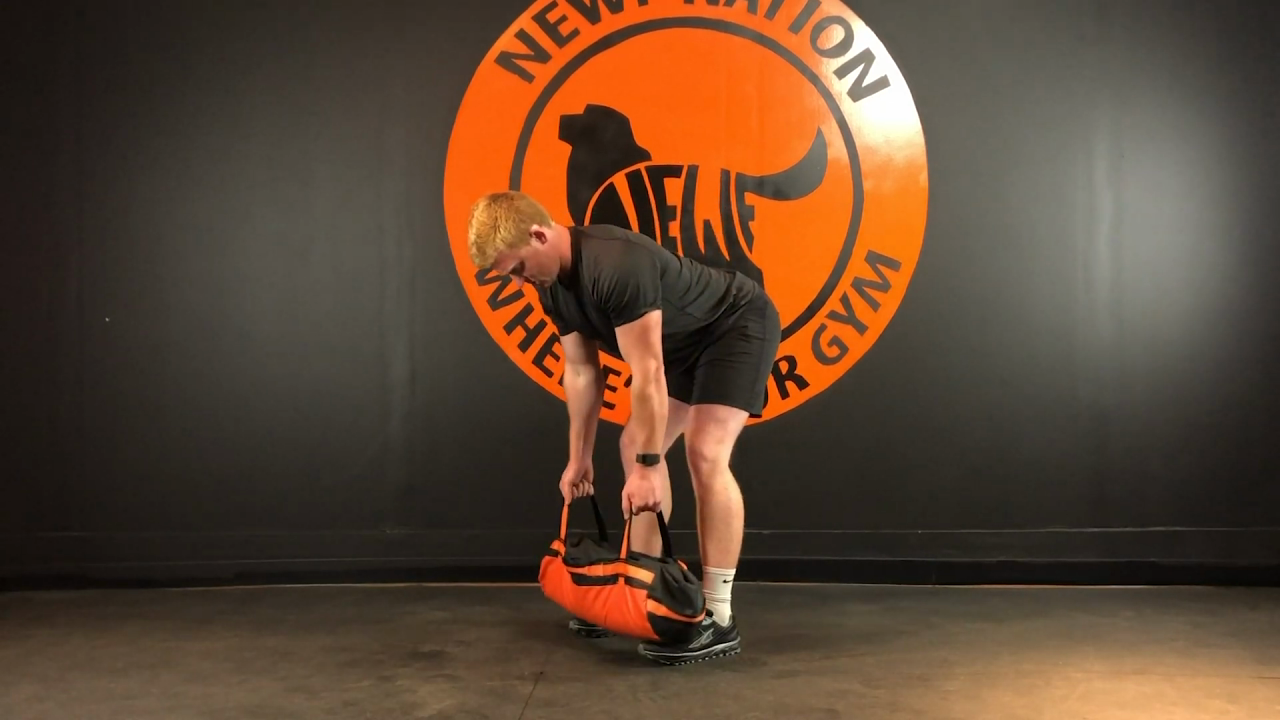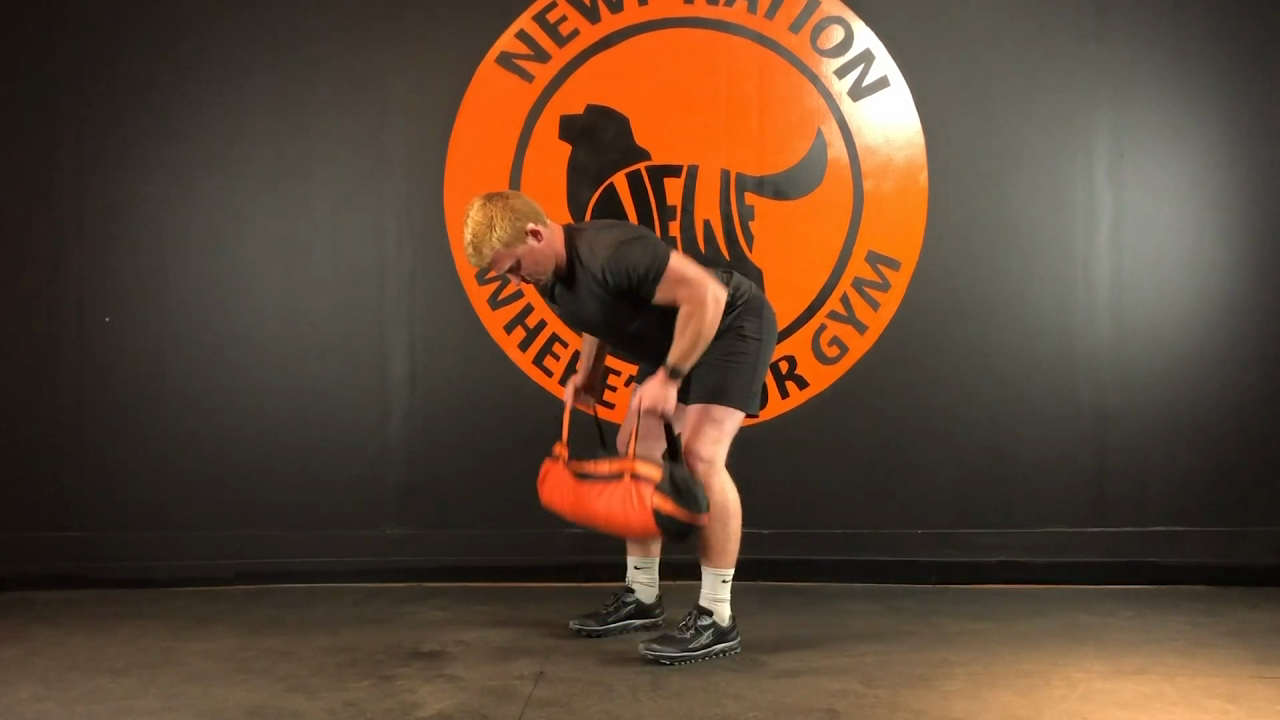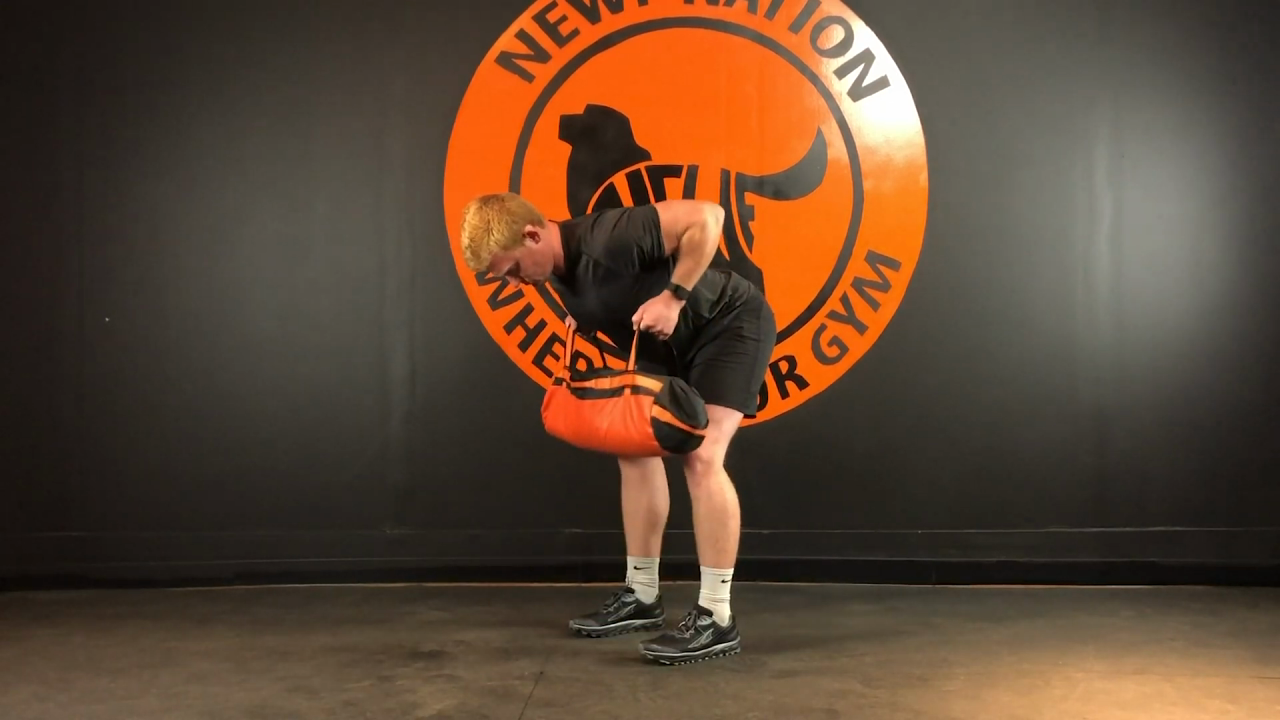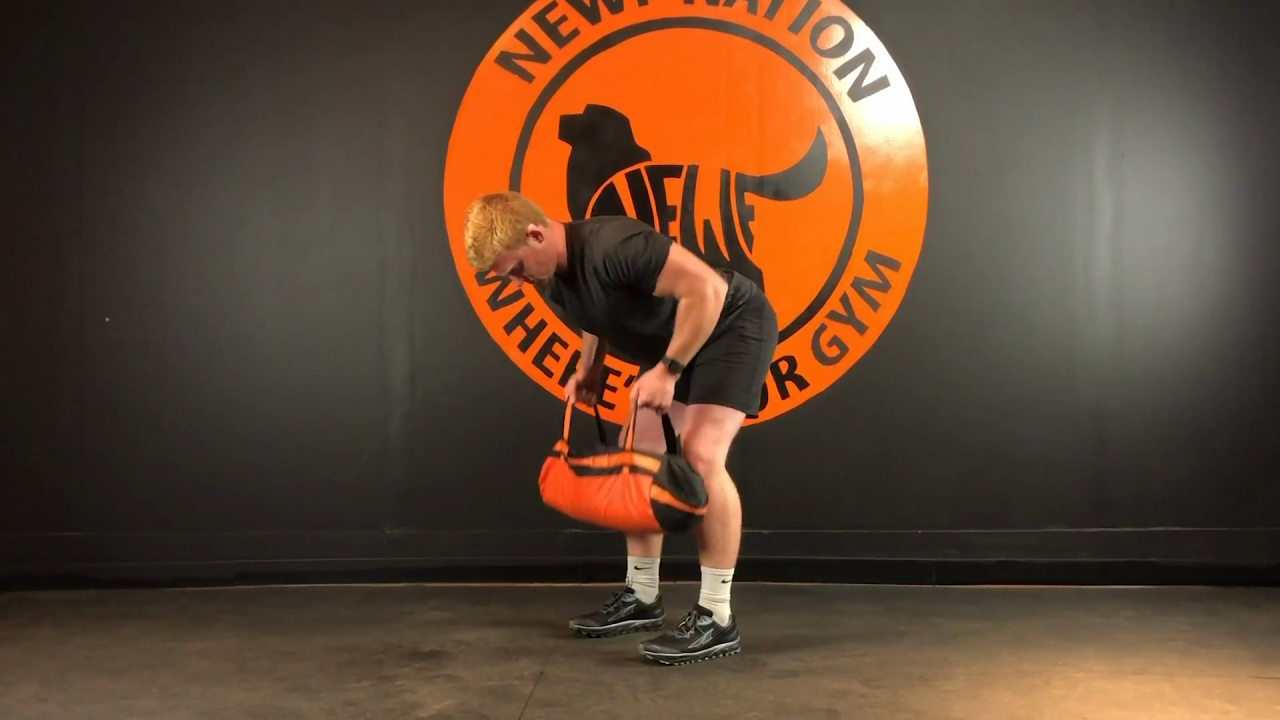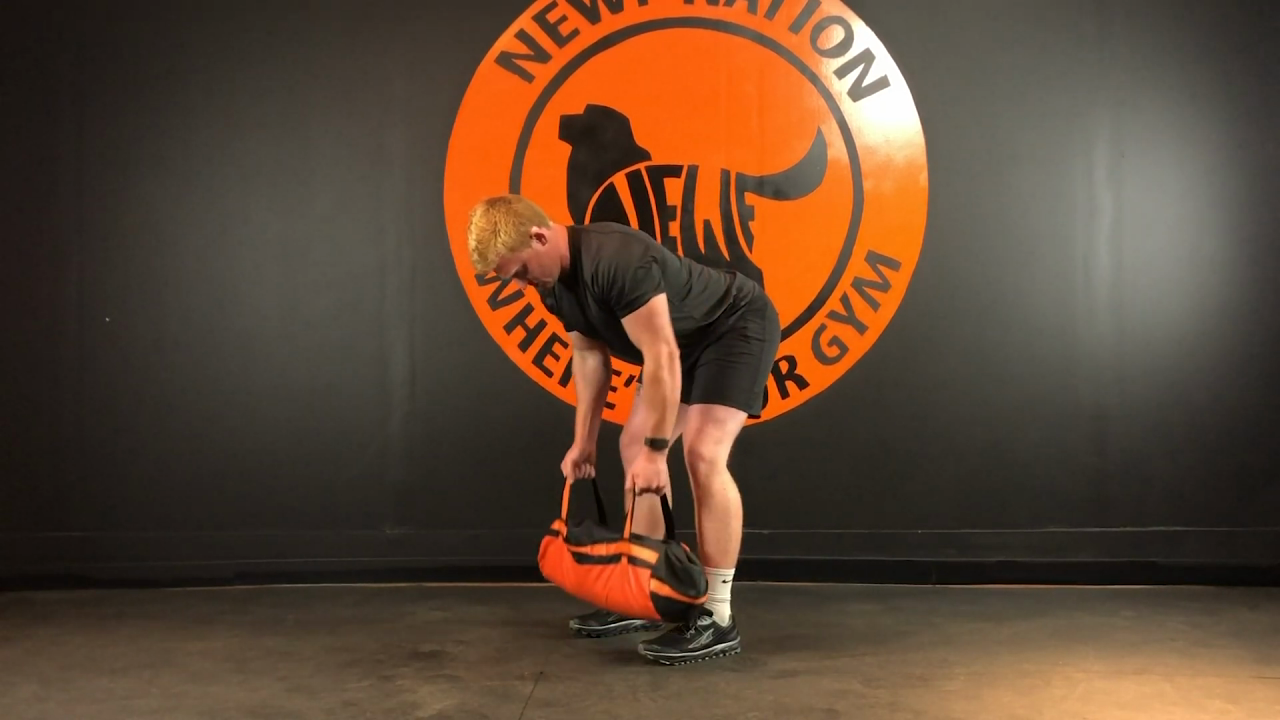
dt=0.5s
person 1, frame 1
left shoulder: (615, 266)
right shoulder: (552, 283)
left elbow: (647, 372)
right elbow: (580, 370)
left wrist: (647, 467)
right wrist: (579, 459)
left hip: (738, 325)
right hip: (683, 339)
left knee: (706, 455)
right knee: (634, 446)
left ankle: (717, 618)
person 1, frame 2
left shoulder: (610, 253)
right shoulder: (550, 277)
left elbow: (707, 296)
left wrist: (669, 377)
right wrist: (587, 375)
left hip: (733, 325)
right hip: (669, 339)
left knee: (702, 455)
right knee: (635, 448)
left ankle: (717, 618)
right ankle: (642, 595)
person 1, frame 3
left shoulder: (607, 238)
right shoulder: (558, 265)
left elbow: (707, 217)
left wrist: (673, 296)
right wrist: (585, 314)
left hip: (730, 324)
right hip: (672, 337)
left knee: (701, 455)
left ankle: (716, 617)
right ankle: (641, 596)
person 1, frame 4
left shoulder: (613, 247)
right shoulder: (553, 276)
left elbow: (707, 289)
left wrist: (668, 371)
right wrist: (589, 369)
left hip: (734, 325)
right hip: (672, 342)
left knee: (701, 456)
right knee: (638, 452)
left ankle: (716, 617)
right ankle: (642, 596)
person 1, frame 5
left shoulder: (615, 259)
right shoulder: (555, 284)
left elbow: (661, 358)
right elbow: (590, 356)
left wrist: (657, 449)
right wrist: (584, 441)
left hip: (738, 325)
right hip: (685, 336)
left knee: (703, 455)
right knee: (634, 446)
left ankle: (717, 618)
